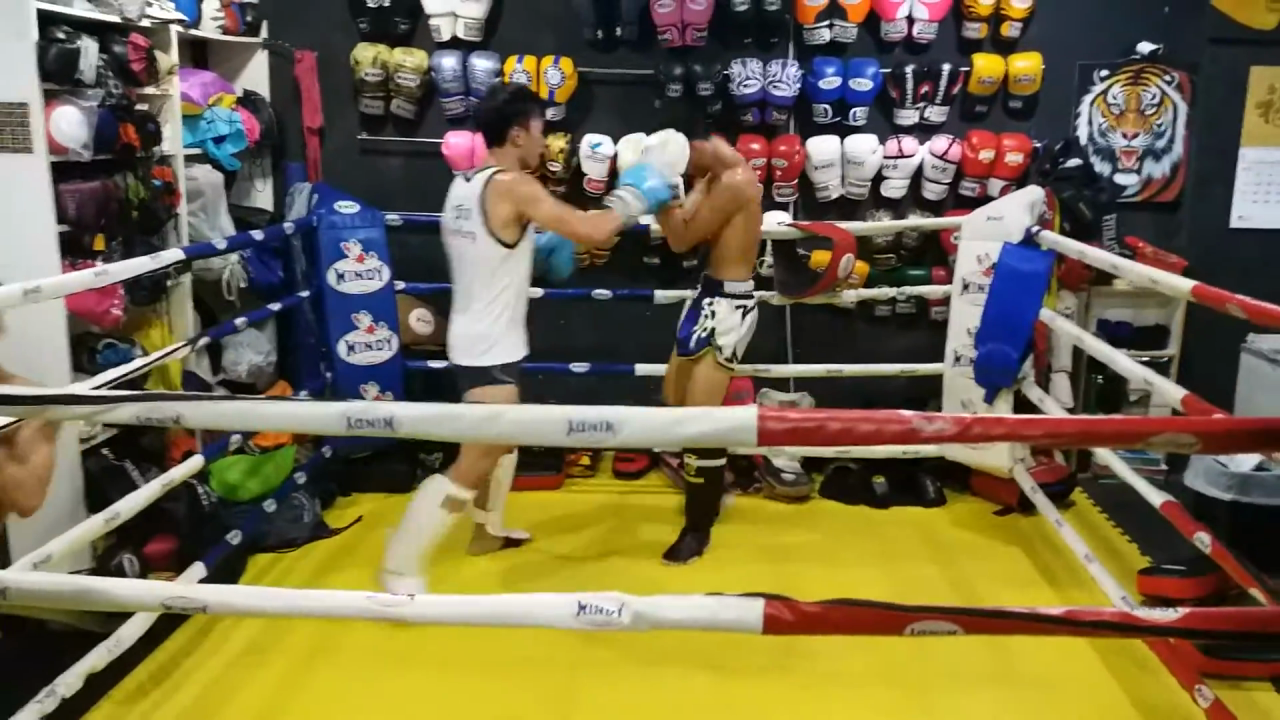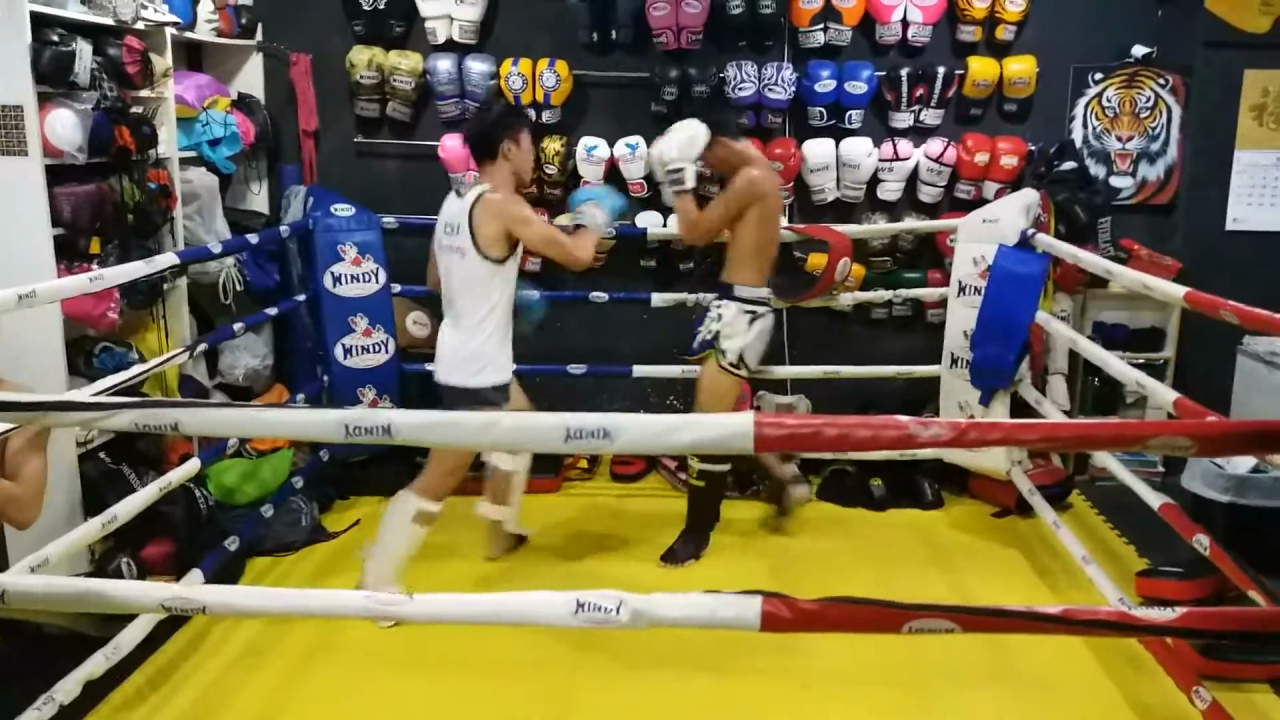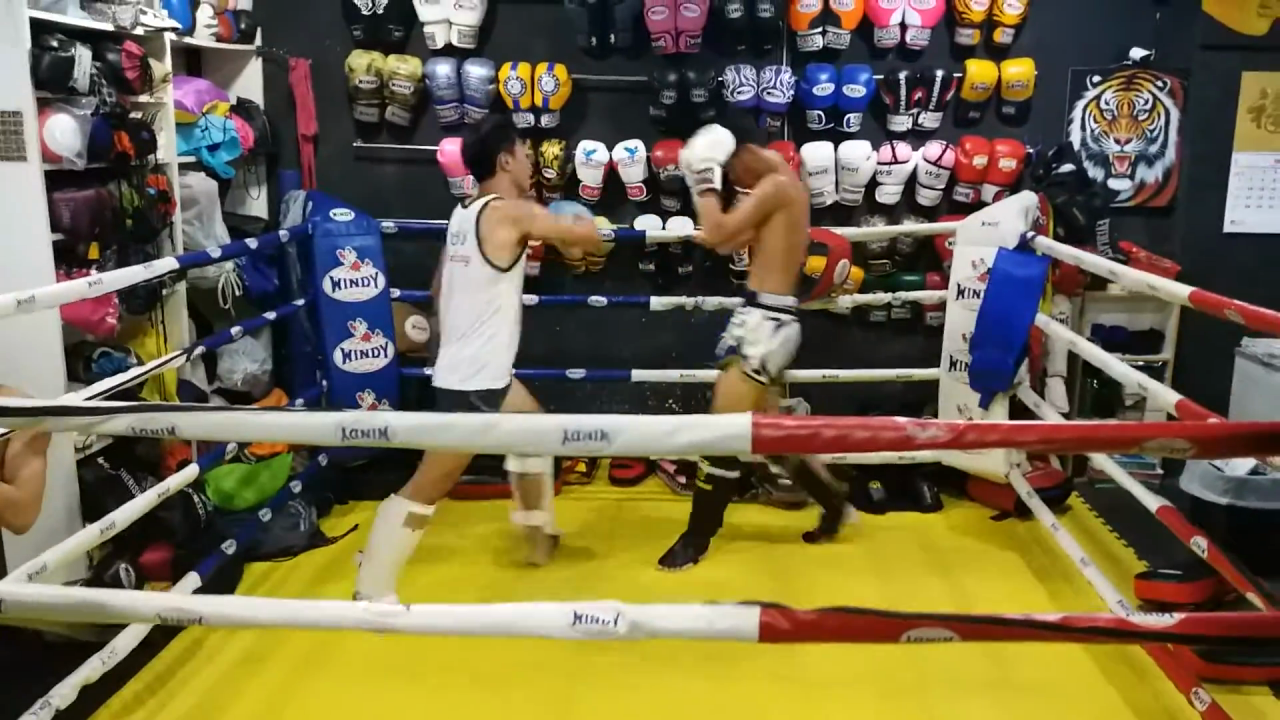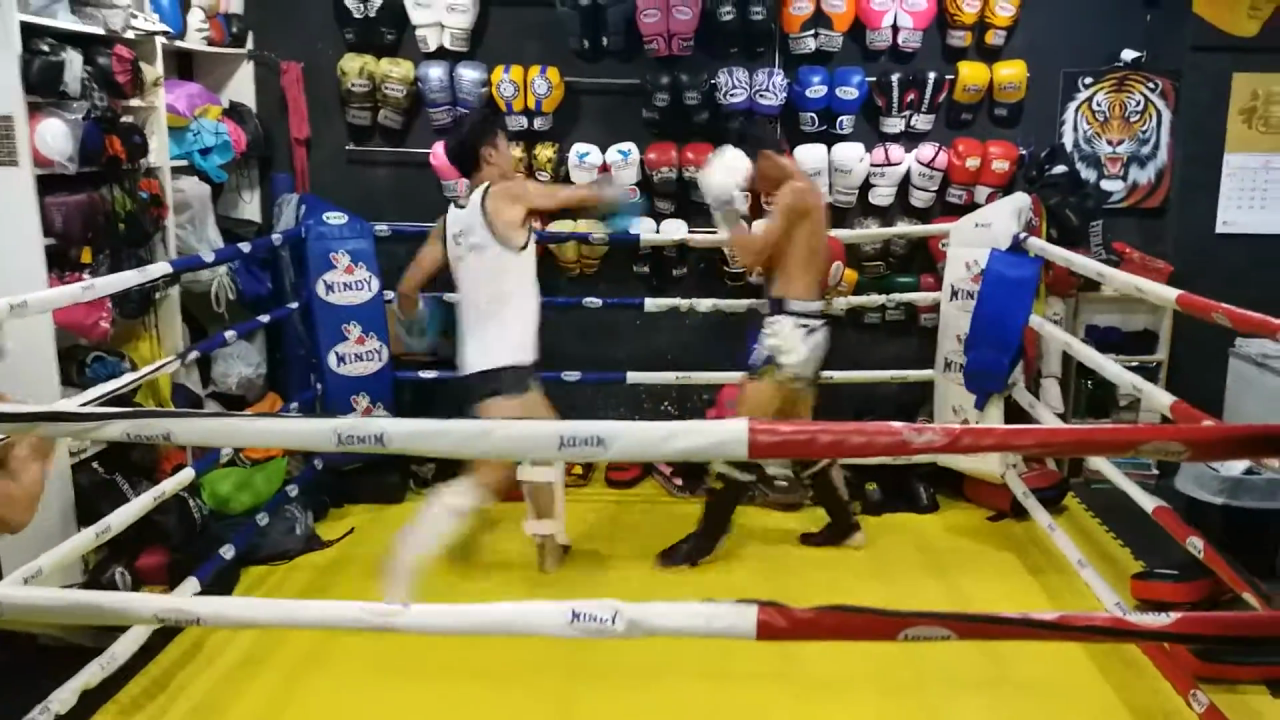
dt=0.1s
person 1, frame 1
left shoulder: (463, 186)
right shoulder: (512, 187)
right elbow: (592, 231)
left wrist: (534, 249)
right wrist: (636, 196)
left hip: (486, 342)
right hip: (487, 351)
left knee: (503, 438)
right knee: (470, 467)
left ankle: (487, 529)
right ankle: (401, 572)
person 1, frame 2
left shoulder: (455, 202)
right shoulder: (504, 205)
left elbow: (437, 277)
right elbow: (577, 255)
right wrist: (595, 213)
left hip: (482, 363)
right hip: (474, 371)
right knee: (438, 481)
left ankle: (500, 531)
right ankle: (377, 583)
person 1, frame 3
left shoulder: (463, 216)
right shoulder: (510, 212)
left elbow: (441, 290)
right elbow: (589, 239)
right wrist: (580, 219)
left hip: (485, 371)
right hip: (472, 378)
right knee: (429, 486)
left ankle: (539, 535)
right ankle: (373, 590)
person 1, frame 4
left shoulder: (451, 218)
right shoulder: (504, 194)
left elbow: (411, 284)
right elbow: (584, 194)
left wrist: (408, 319)
right wrist: (614, 188)
left hip: (478, 360)
right hip: (505, 360)
right knee: (488, 476)
left ankle: (549, 542)
right ankle: (399, 577)
person 2, frame 1
left shoulder: (735, 181)
right shoulder: (718, 175)
left elbow: (681, 239)
right elbow: (686, 222)
left hip: (728, 305)
right hip: (712, 299)
right knee: (676, 399)
left ankle: (698, 527)
right ankle: (711, 493)
person 2, frame 2
left shoulder: (752, 180)
right shoulder: (758, 177)
left elbow: (693, 233)
right elbow: (709, 231)
left wrist: (677, 177)
right wrist: (680, 178)
left hip: (740, 312)
right hip: (740, 308)
right knee: (725, 417)
left ankle: (697, 531)
right ankle: (784, 483)
person 2, frame 3
left shoulder: (776, 186)
right shoulder: (782, 185)
left elbow: (716, 235)
right elbow: (735, 238)
left wrist: (704, 178)
left hip: (764, 319)
right hip: (766, 315)
left ankle: (698, 534)
right ankle: (833, 504)
person 2, frame 4
left shoulder: (795, 193)
right shoulder: (798, 191)
left elbow: (750, 255)
right elbow: (768, 255)
left wrist: (725, 202)
left hip: (791, 327)
right hip: (797, 325)
left ankle: (706, 535)
right ankle: (844, 523)
